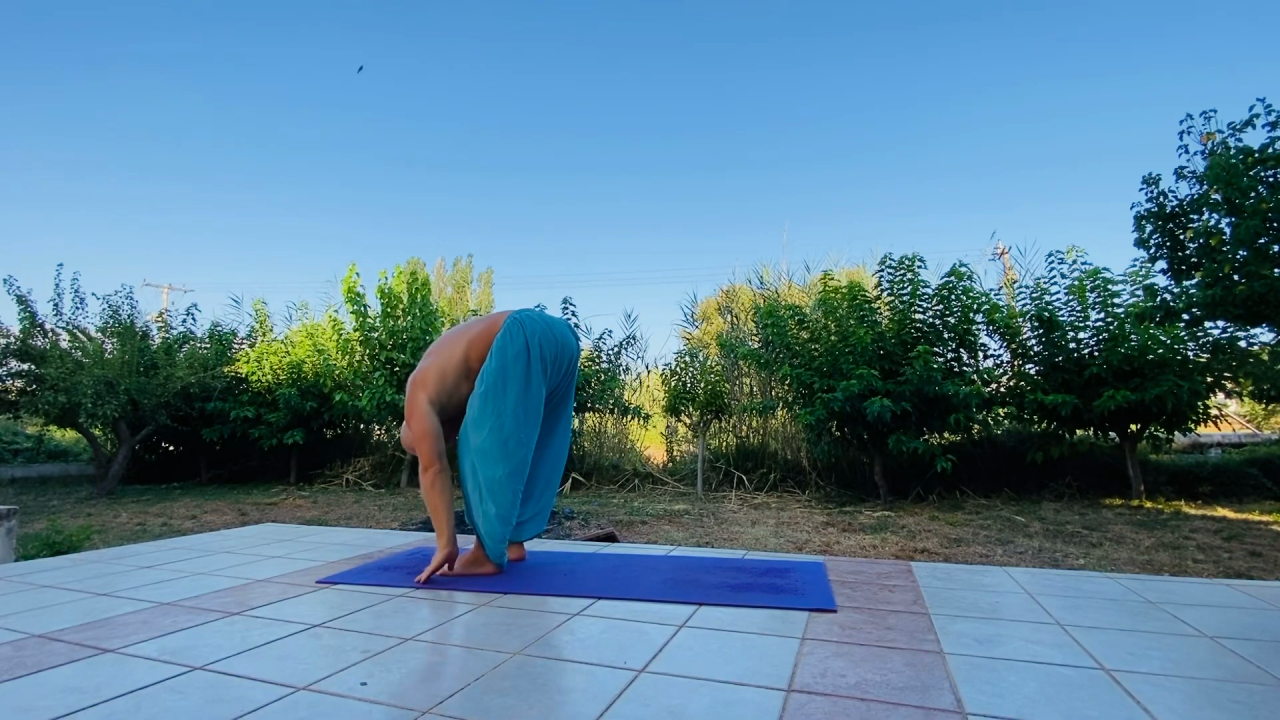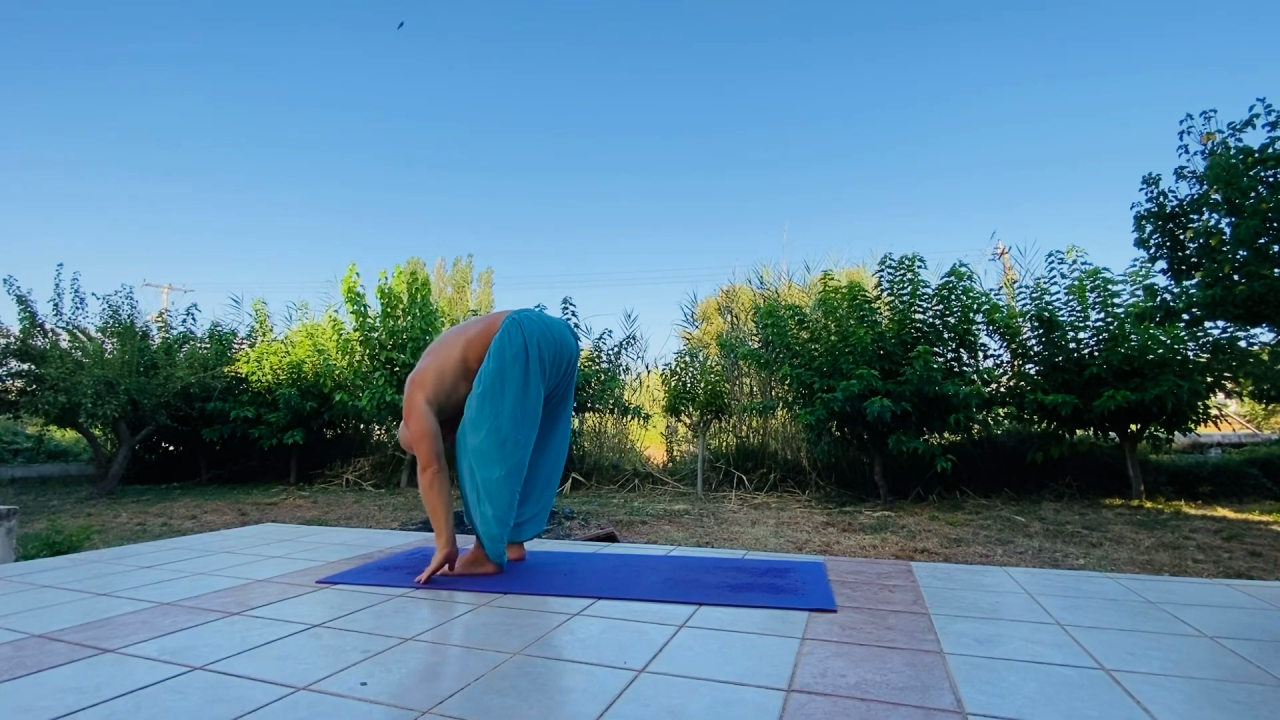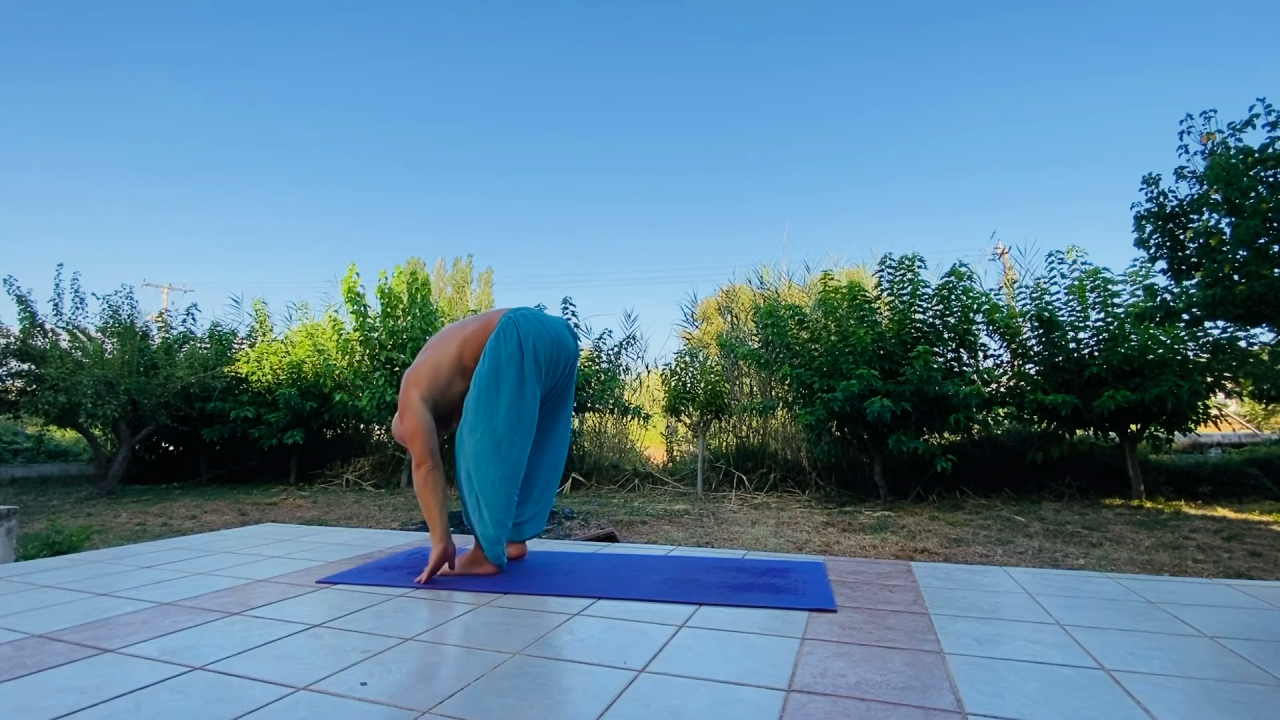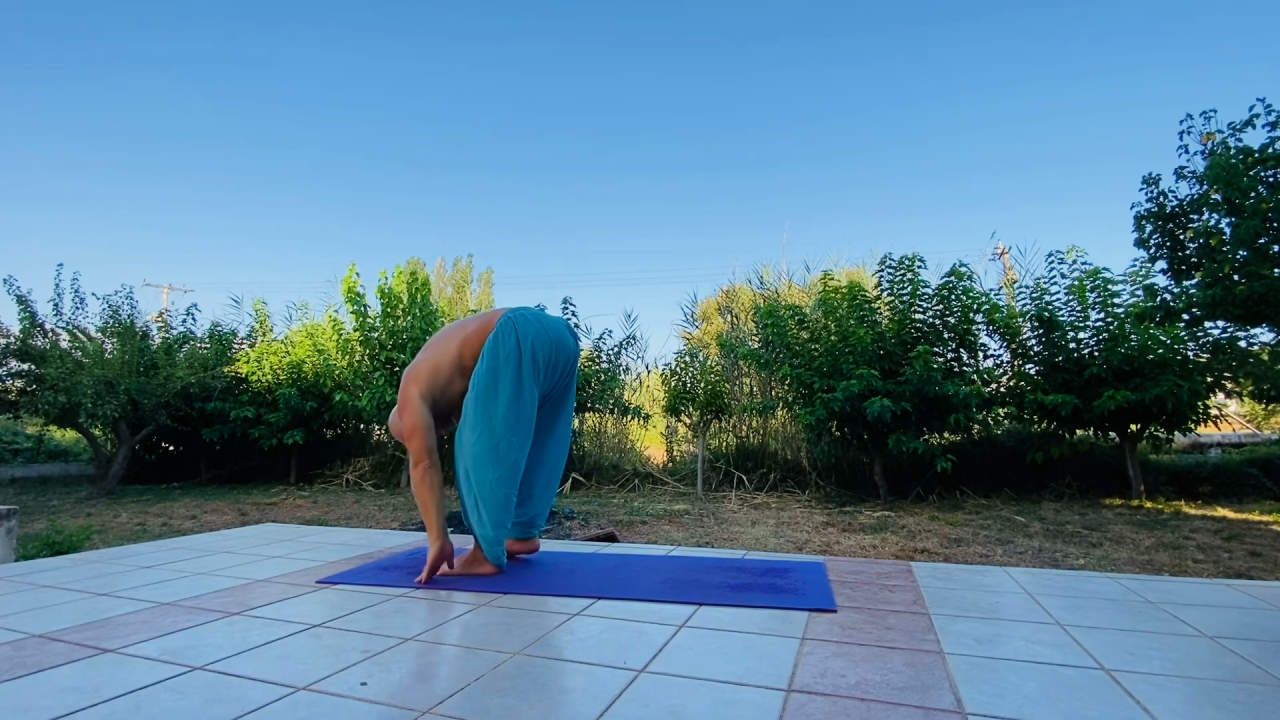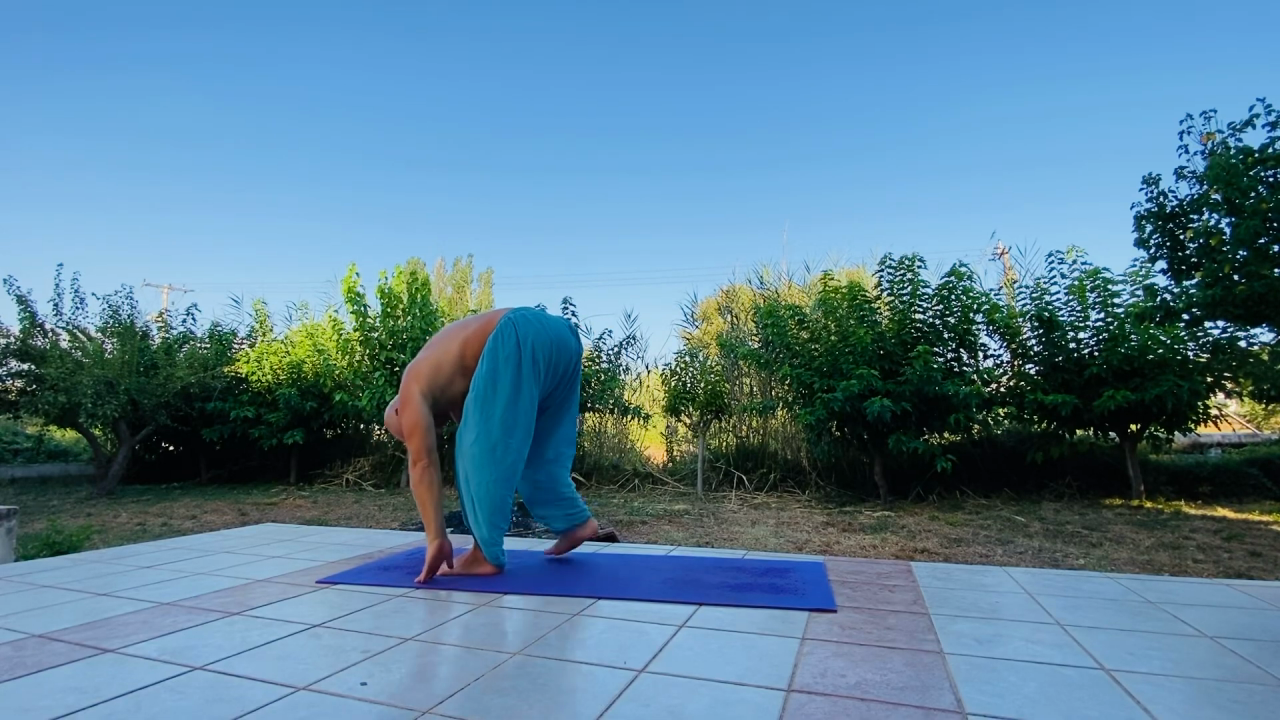
dt=0.1s
person 1, frame 1
left shoulder: (420, 397)
right shoulder: (452, 388)
left elbow: (433, 470)
right elbow: (489, 447)
left wrist: (446, 545)
left hip: (524, 340)
right hip: (559, 334)
left knee: (491, 448)
right knee: (538, 450)
left ankle: (488, 553)
right ankle: (511, 540)
person 1, frame 2
left shoulder: (418, 396)
right shoulder: (451, 391)
left elbow: (431, 470)
right elbow: (494, 452)
left wrist: (446, 546)
left hip: (522, 341)
right hip: (559, 335)
left knee: (482, 448)
right knee: (529, 450)
left ankle: (488, 552)
right ankle: (512, 540)
person 1, frame 3
left shoulder: (414, 393)
right shoulder: (448, 388)
left elbow: (426, 467)
right elbow: (490, 451)
left wrist: (441, 542)
left hip: (519, 340)
right hip: (558, 334)
left knee: (485, 447)
right knee: (532, 451)
left ankle: (487, 553)
right ankle: (513, 538)
person 1, frame 4
left shoulder: (414, 391)
right shoulder: (448, 388)
left elbow: (424, 465)
left wrist: (438, 541)
left hip: (518, 340)
right hip: (559, 334)
left knee: (483, 449)
right knee: (534, 448)
left ankle: (487, 554)
right ankle: (523, 535)
person 1, frame 5
left shoulder: (413, 390)
right shoulder: (448, 388)
left elbow: (422, 463)
left wrist: (436, 539)
left hip: (520, 340)
right hip: (560, 333)
left knee: (482, 449)
left ankle: (487, 554)
right ankle: (575, 522)
